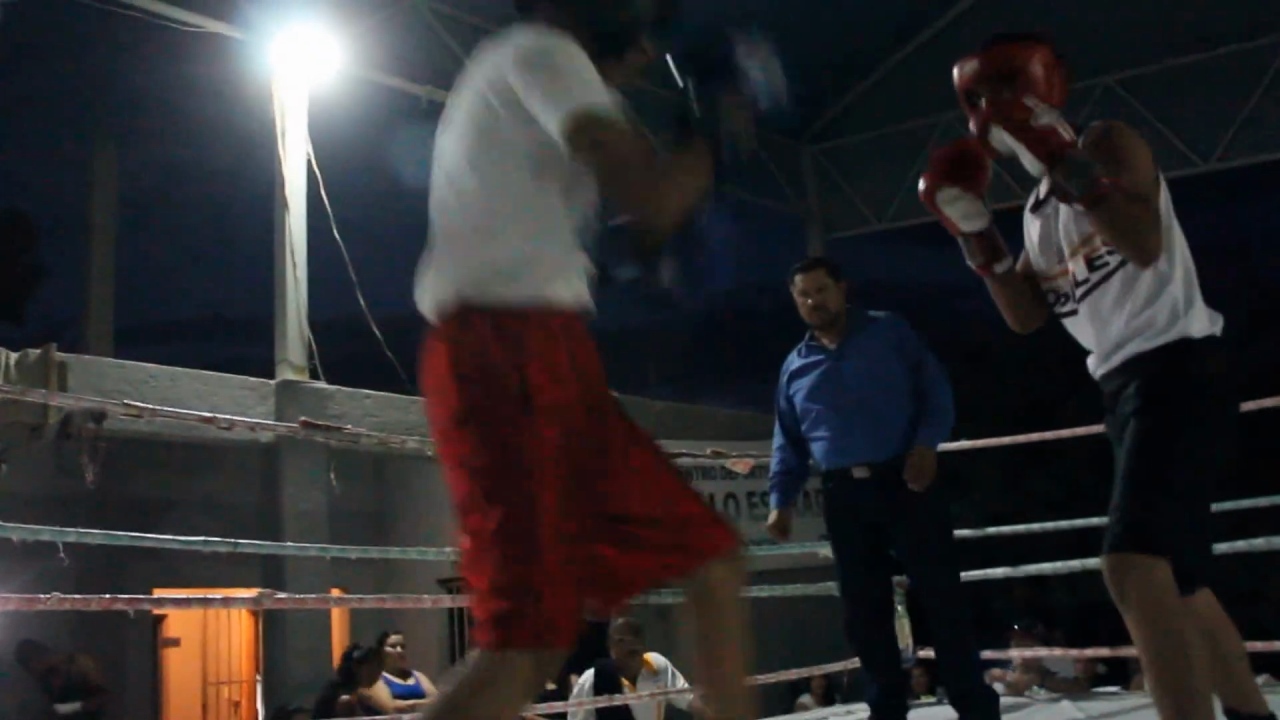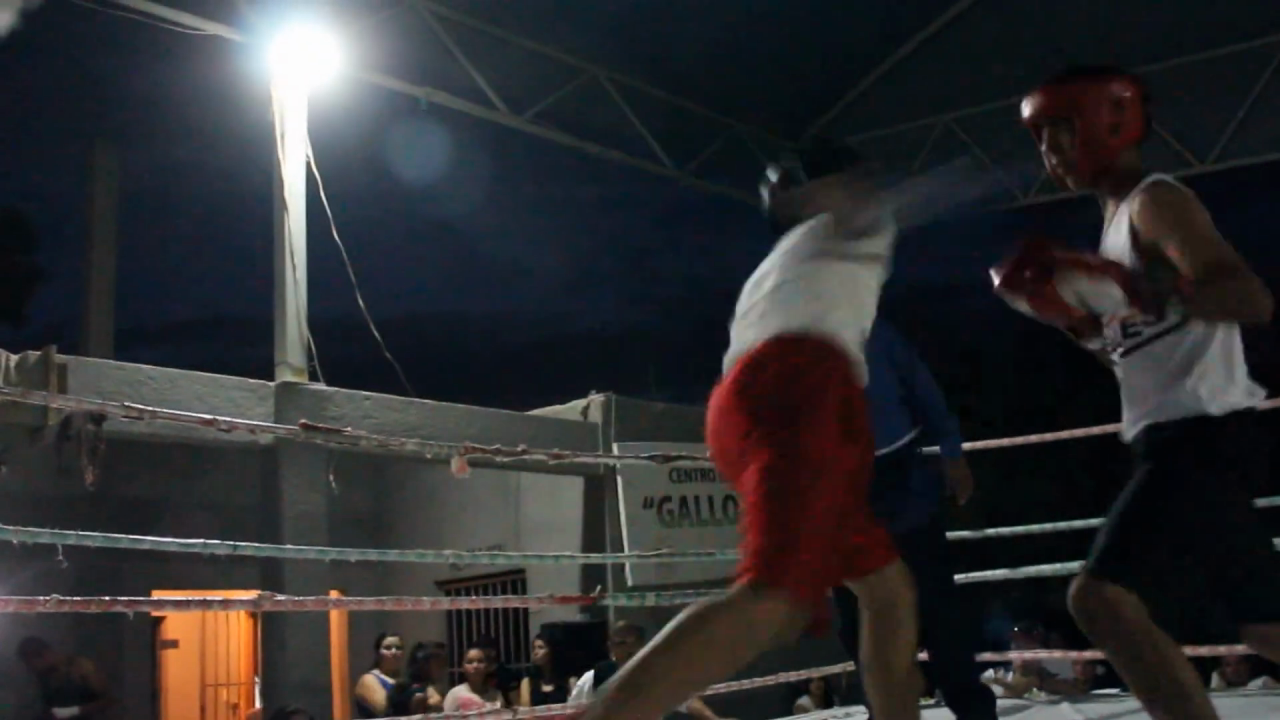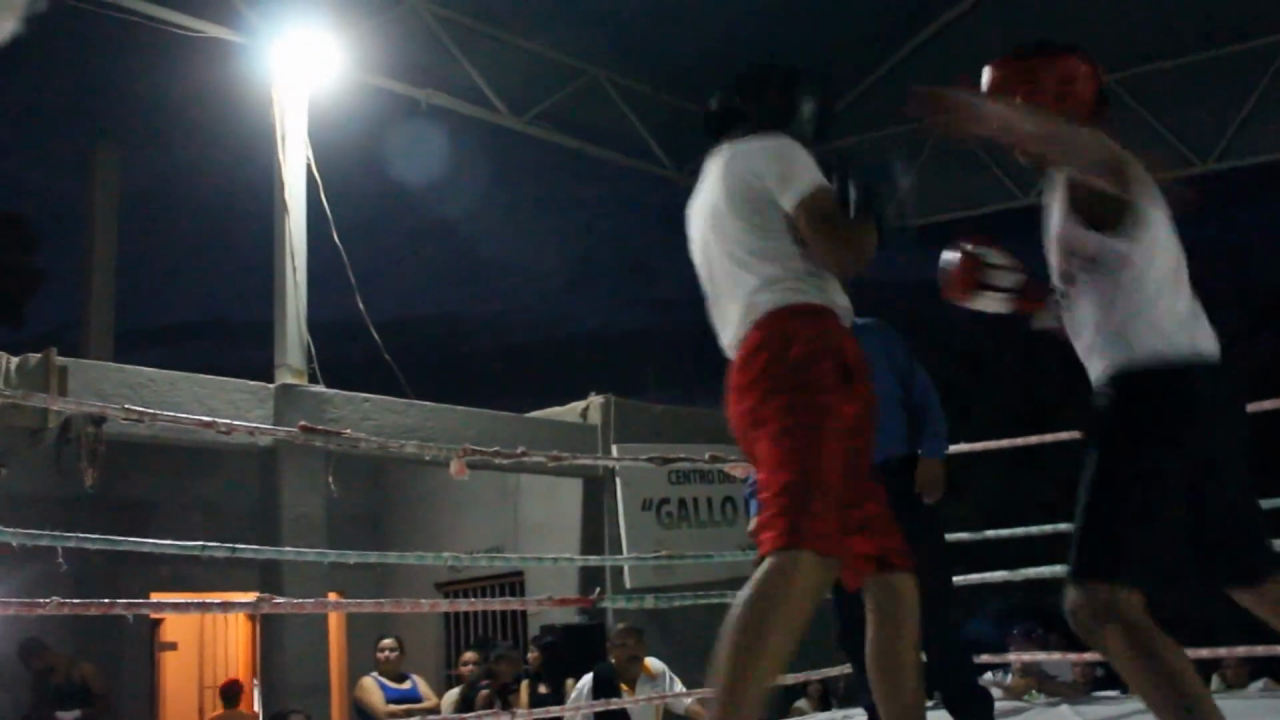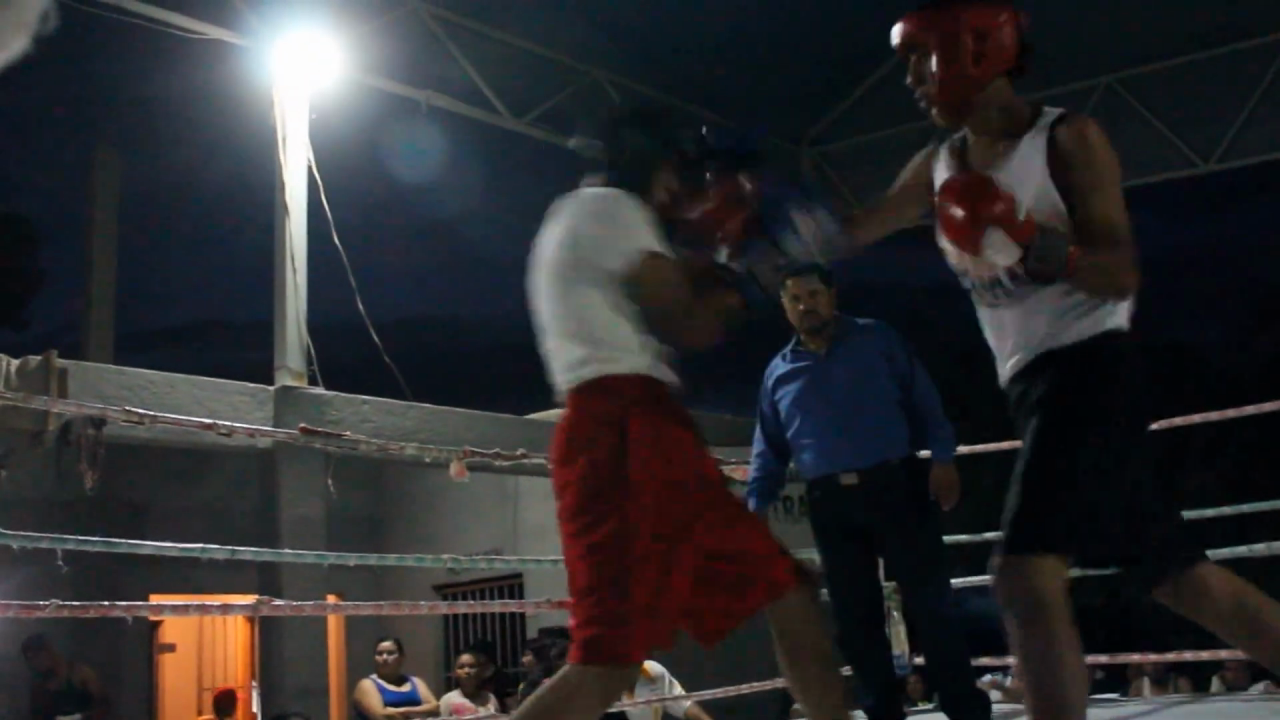
dt=0.4s
person 1, frame 1
left shoulder: (1108, 142)
right shoulder: (1036, 209)
left elbow: (1146, 246)
right elbow: (1025, 318)
left wrist: (1059, 161)
right wrist: (973, 229)
left hip: (1174, 371)
right hip: (1128, 384)
left knee: (1134, 570)
right knee: (1172, 580)
person 1, frame 2
left shoulder: (1160, 202)
right shoulder: (1127, 225)
left wrist: (1122, 283)
right wrist: (1060, 304)
left hip: (1202, 438)
right hip: (1185, 442)
left knee: (1099, 599)
person 1, frame 3
left shoulder: (1089, 174)
right shoulder: (1077, 190)
left elbow: (1095, 154)
right elbow: (1088, 312)
left wrist: (989, 118)
left hip: (1153, 402)
right hip: (1194, 396)
left knee: (1099, 606)
person 1, frame 4
left shoulder: (1070, 139)
right shoulder: (940, 161)
left elbow: (1121, 277)
right elbow: (856, 227)
left wrist: (1029, 244)
left hip: (1088, 372)
right hip: (1045, 389)
left knee: (1024, 574)
right knee: (1182, 579)
person 2, frame 1
left shoulder: (521, 74)
right elbow: (653, 198)
left hip: (549, 363)
right hip: (510, 360)
left knee: (715, 560)
right knee: (529, 641)
person 2, frame 2
left shoulder: (786, 269)
right shoulder: (857, 234)
right elbow: (847, 196)
right hip: (806, 390)
left knee: (892, 588)
right knee: (773, 599)
person 2, frame 3
left shoulder: (704, 205)
right shoulder: (772, 152)
right elbow: (843, 256)
right wrist: (868, 218)
left hip: (762, 369)
right hip: (801, 354)
left knee: (893, 582)
right knee: (804, 558)
person 2, frame 4
left shoulder: (593, 225)
right shoulder: (604, 208)
right elbow: (689, 329)
right wrist: (729, 290)
left hip: (651, 433)
right hip: (619, 427)
left knee: (792, 599)
right knee: (607, 664)
person 3, frame 1
left shoulder: (888, 331)
right shoulder: (795, 366)
left elbow: (935, 388)
right elbow: (788, 442)
left wrist: (926, 444)
right wrist: (781, 501)
left hip: (905, 481)
right hip: (844, 494)
left knee: (940, 593)
right knee: (864, 609)
person 3, frame 2
left shoulder: (871, 336)
left elbow: (922, 391)
left wrist: (952, 452)
left hip: (899, 479)
left knee: (933, 593)
right knee: (855, 610)
person 3, frame 3
left shoulder: (872, 338)
left elbow: (921, 394)
left wrist: (933, 453)
right wrist: (759, 504)
left hip: (896, 482)
left knee: (930, 593)
right knee: (853, 611)
person 3, frame 4
left shoulder: (876, 340)
right shoulder: (779, 371)
left elbow: (923, 399)
right elbow: (769, 450)
left wrist: (942, 457)
right wrist: (757, 505)
left hip: (896, 485)
right hip: (830, 502)
left knee: (928, 599)
right knee: (854, 614)
